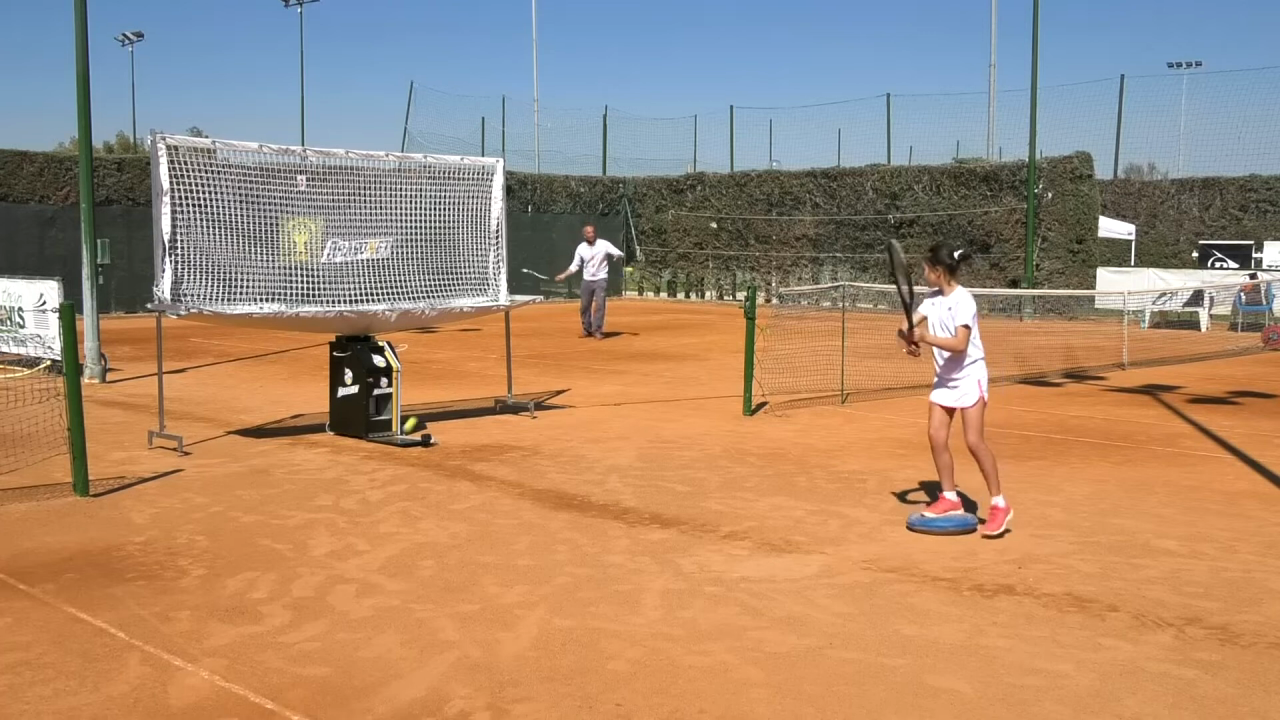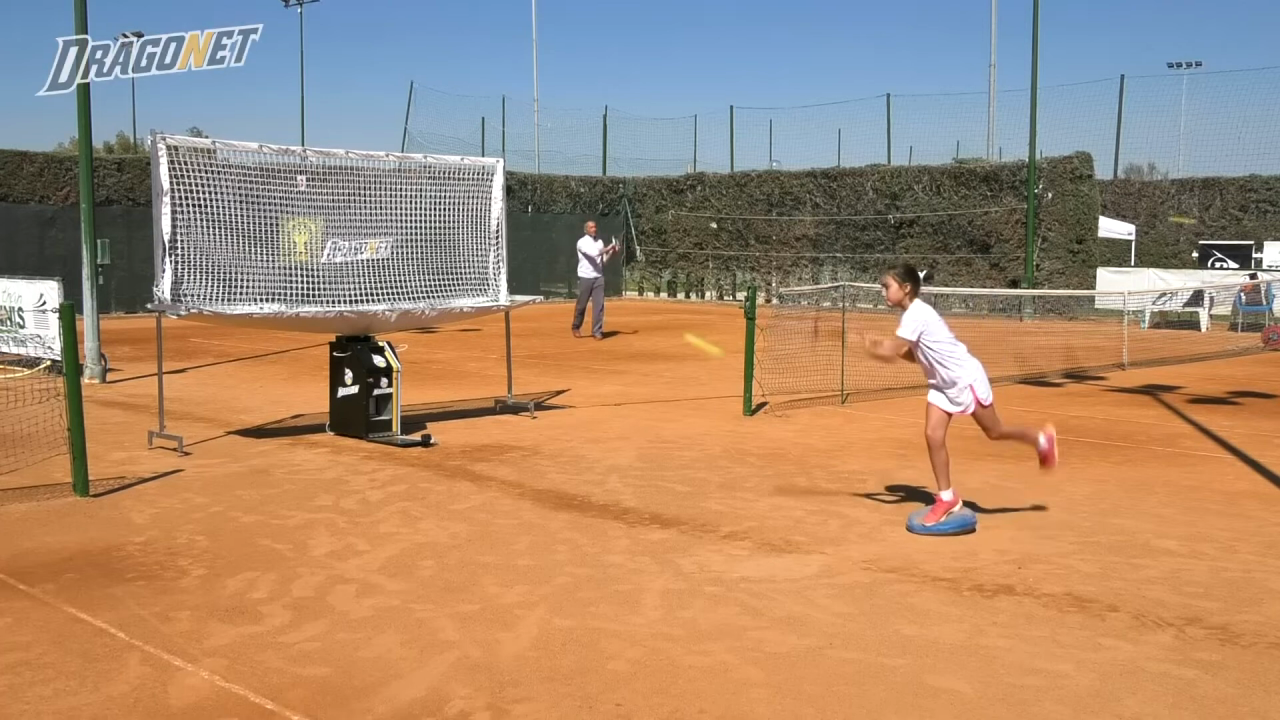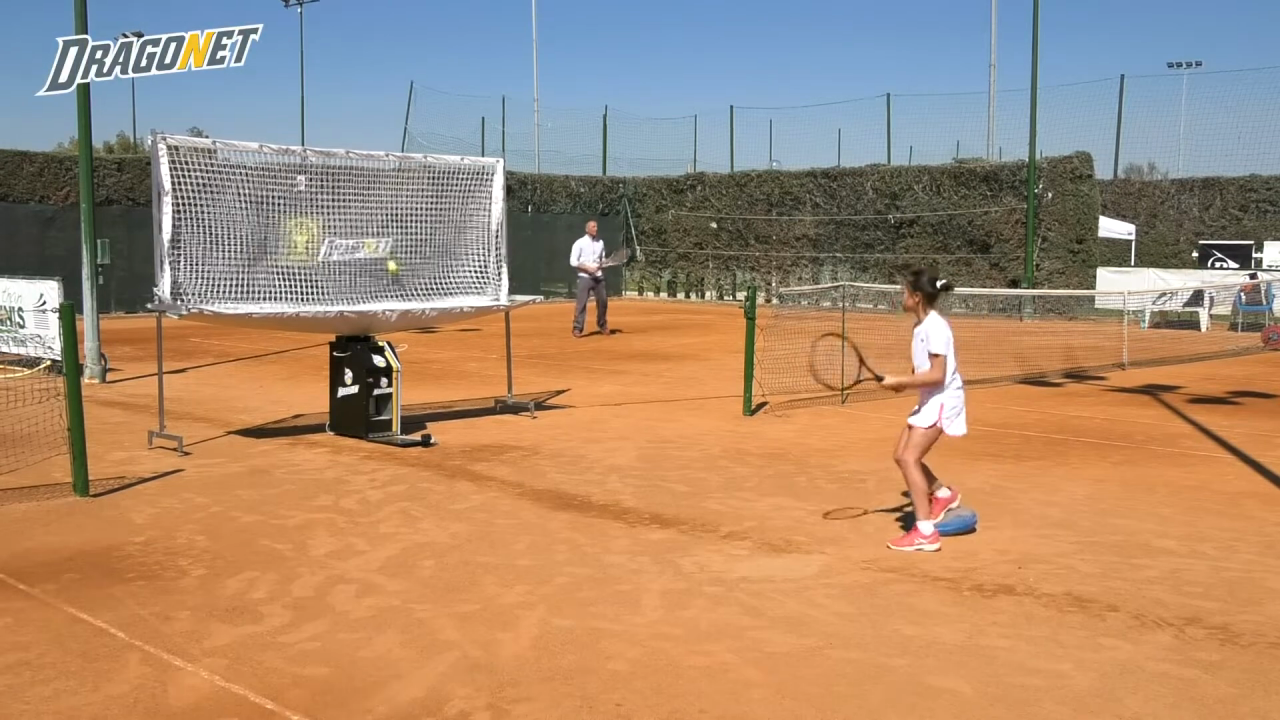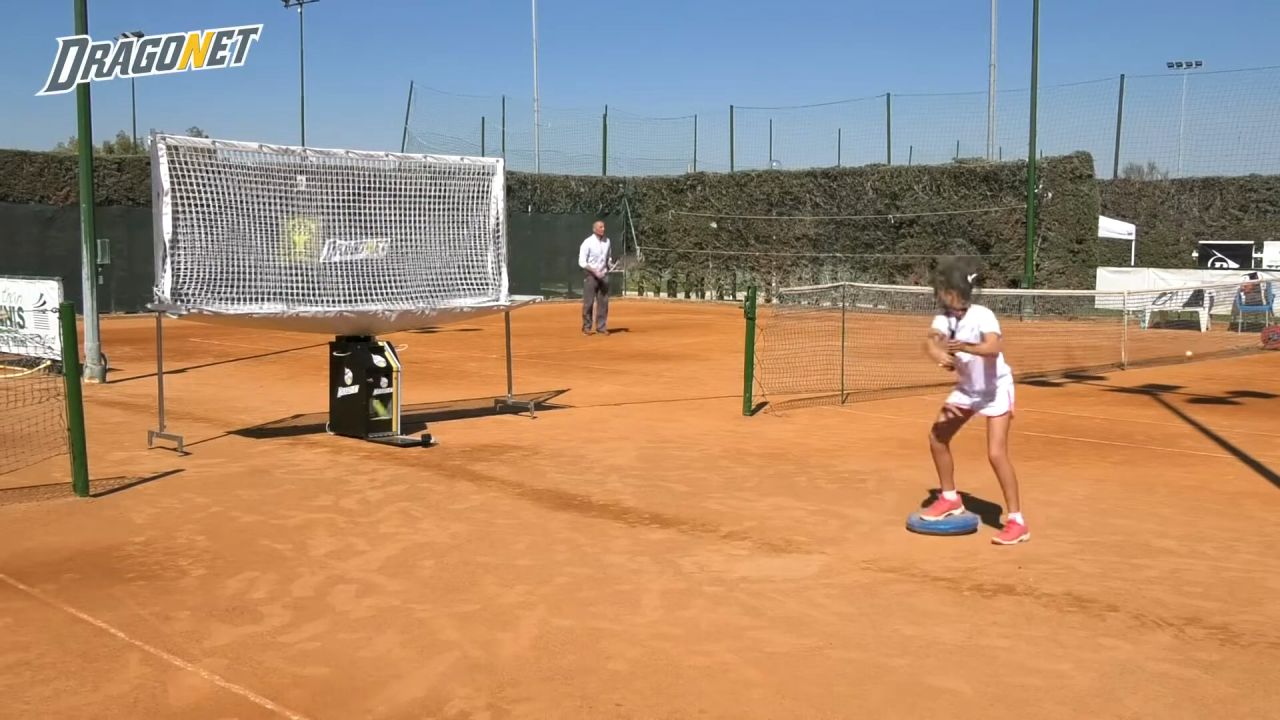
dt=0.7s
person 1, frame 1
left shoulder: (964, 301)
right shoulder: (932, 298)
left elbow: (959, 345)
right elbow: (912, 325)
left wrist: (925, 338)
right wrist: (907, 338)
left hip: (968, 376)
right hip: (944, 379)
left knee: (974, 442)
right knee: (936, 438)
left ankle: (999, 505)
right ankle: (950, 498)
person 1, frame 2
left shoulder: (917, 314)
right shoulder: (909, 316)
left elbow: (894, 350)
right elbow: (910, 355)
left wrist: (874, 350)
right wrist: (881, 347)
left hip: (966, 379)
right hip: (942, 383)
left knee: (994, 432)
right knee: (933, 436)
left ankle: (1042, 440)
right ankle: (947, 498)
person 1, frame 3
left shoulder: (936, 328)
right shoulder: (921, 326)
left elbow: (936, 374)
left wrist: (899, 381)
right wrist: (903, 381)
left hip: (943, 401)
right hip: (928, 401)
left knee: (909, 459)
right knee: (902, 456)
left ankle: (925, 532)
right ankle: (944, 495)
person 1, frame 4
left shoulder: (983, 316)
right shoulder: (945, 317)
left elbow: (993, 349)
right elbow: (932, 341)
left wrist: (965, 347)
right wrist: (941, 356)
left hip: (996, 389)
right hip: (966, 389)
left knee: (996, 454)
right knee: (937, 438)
left ankle: (1017, 521)
right ankle: (950, 499)
